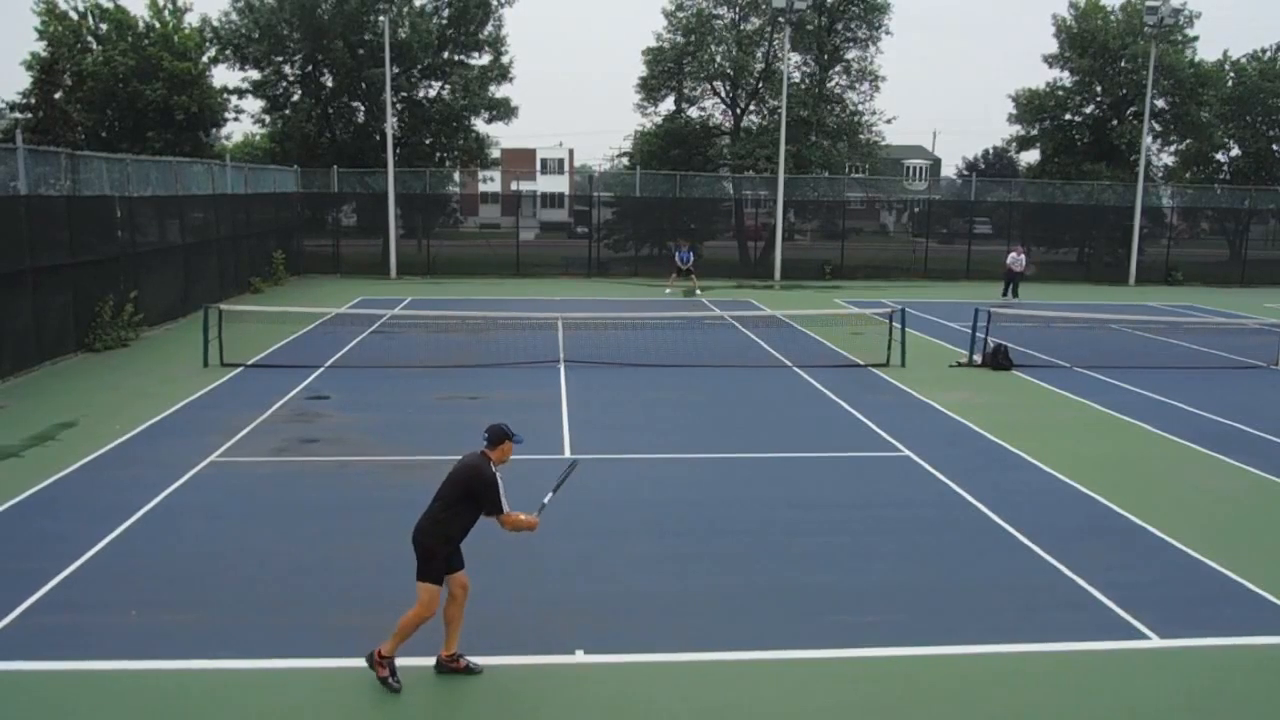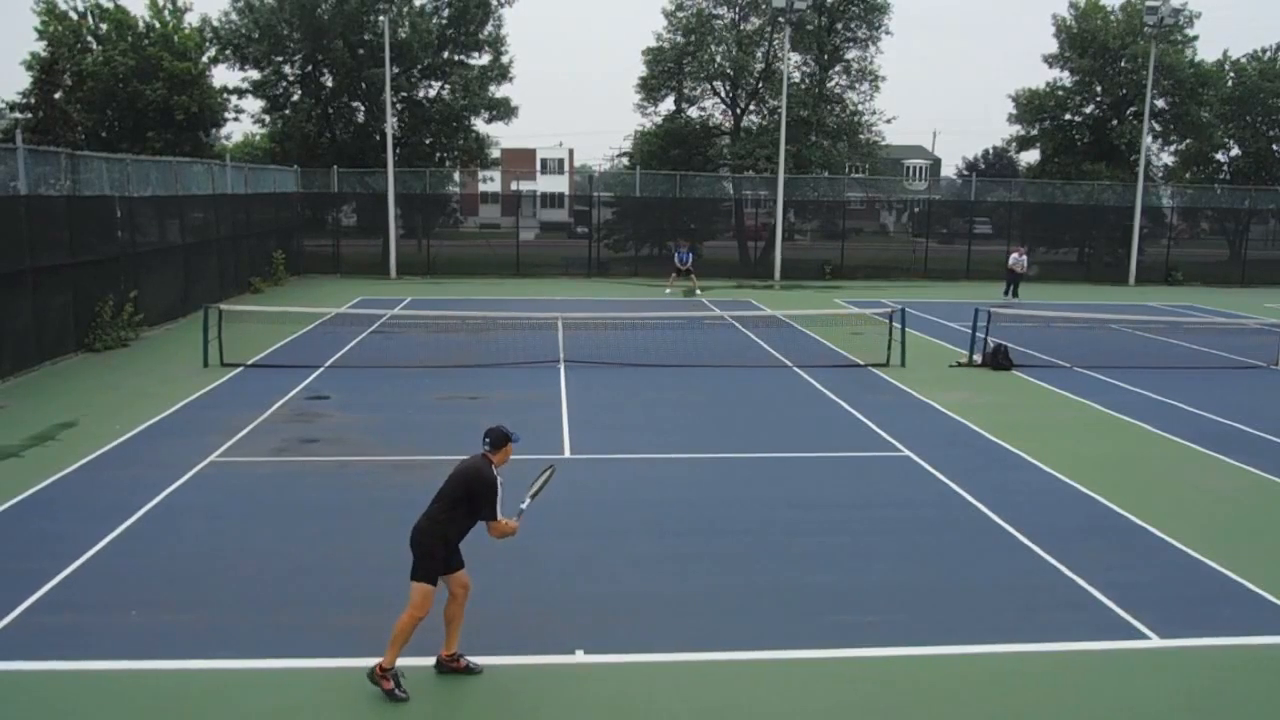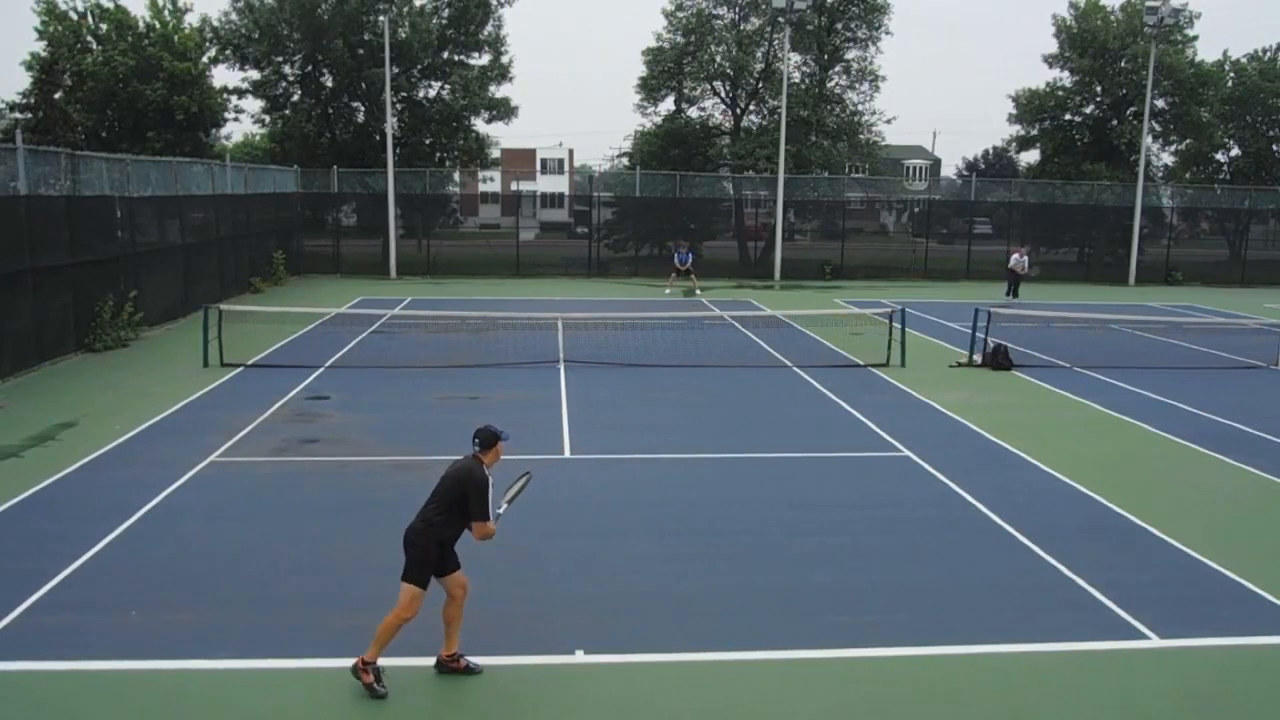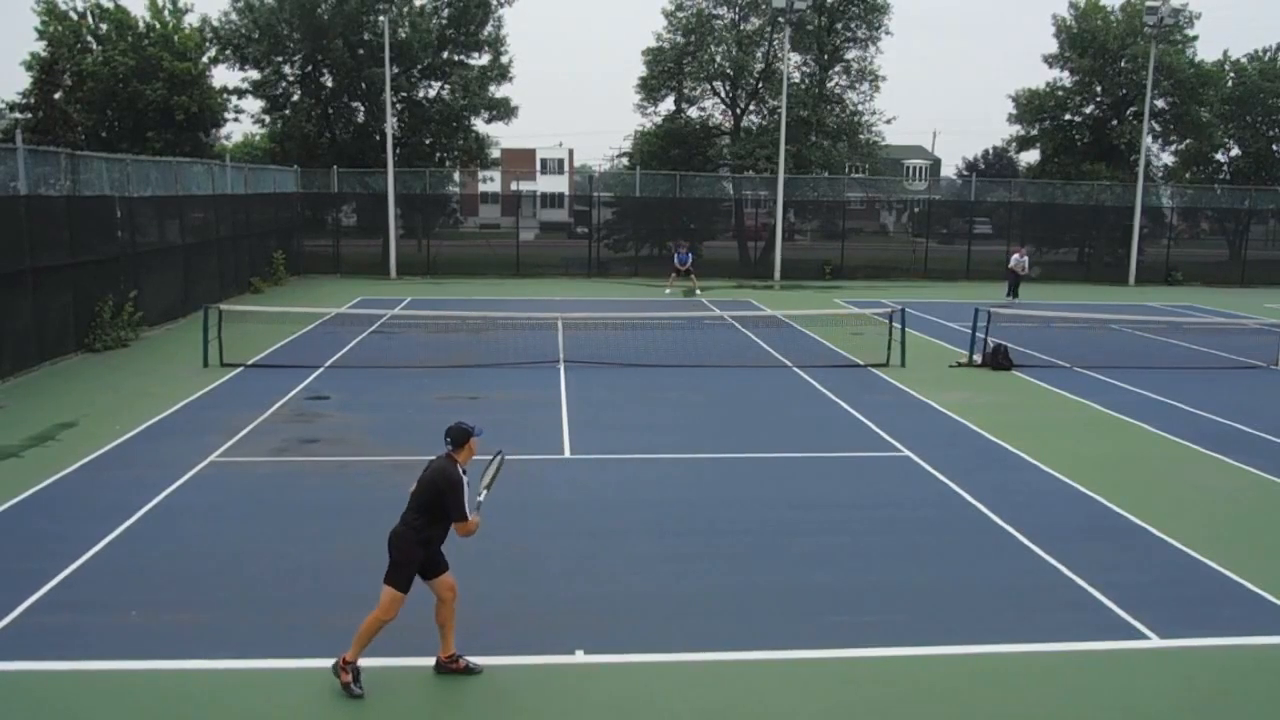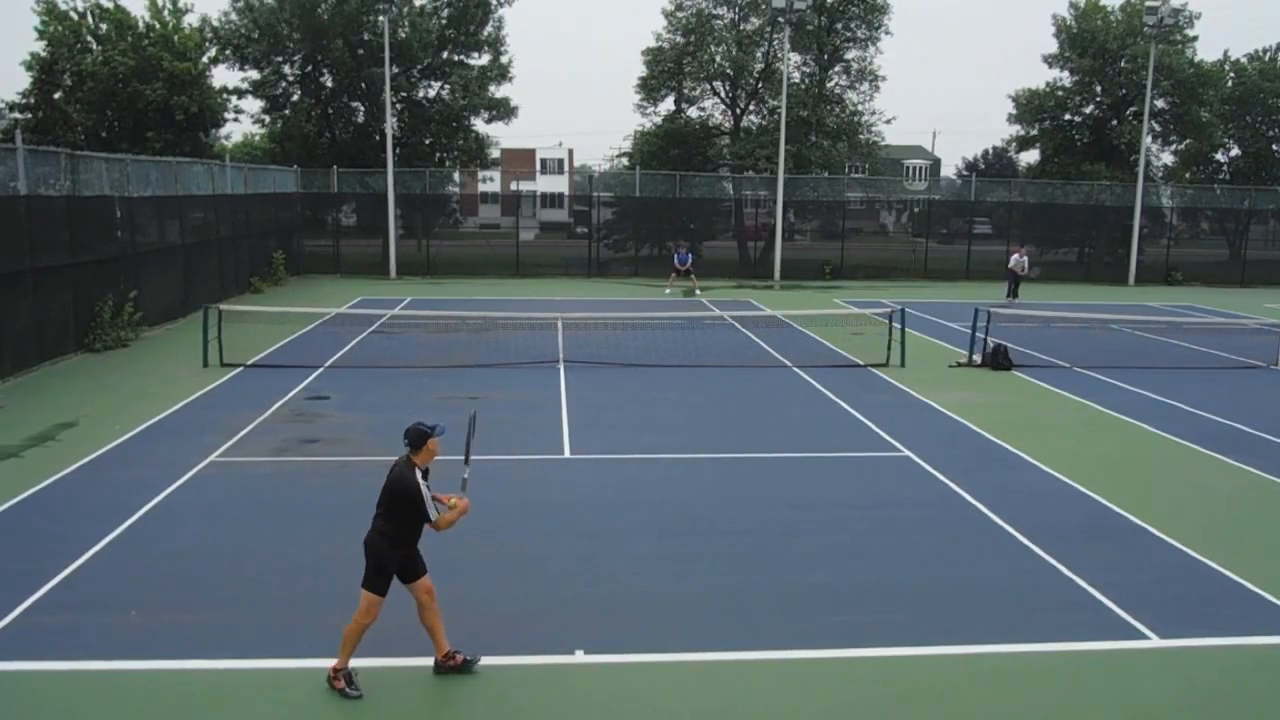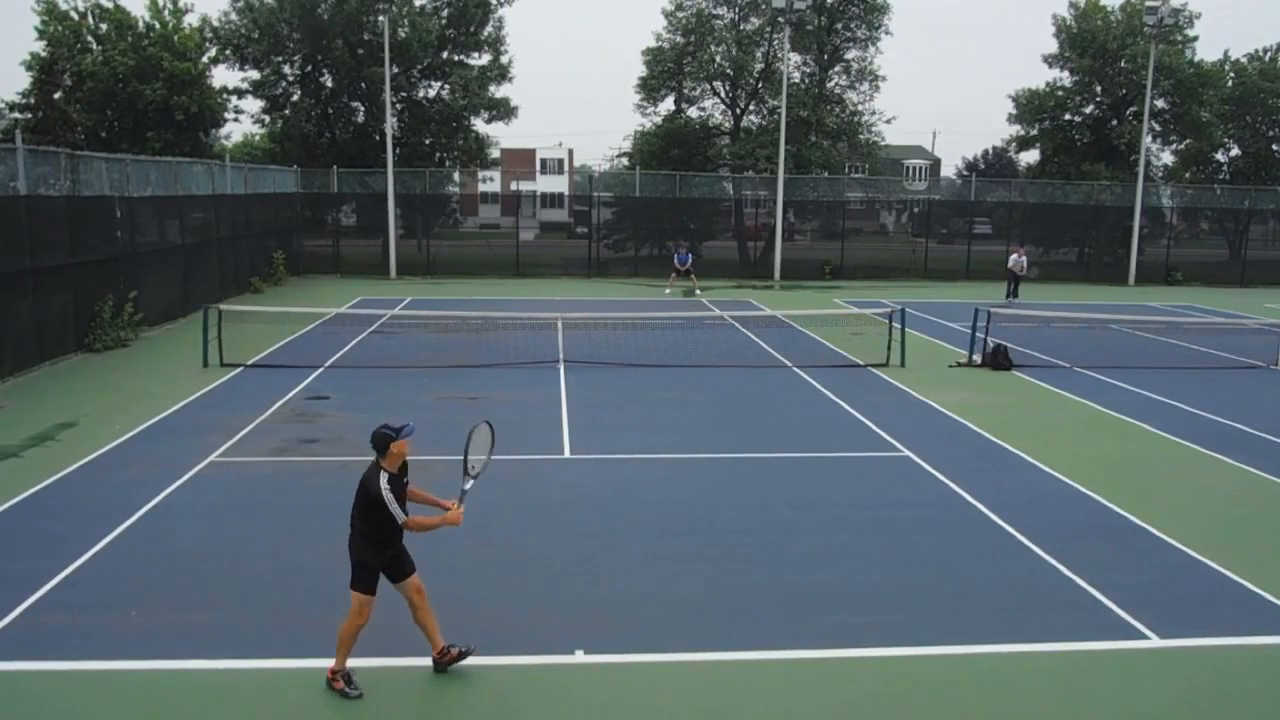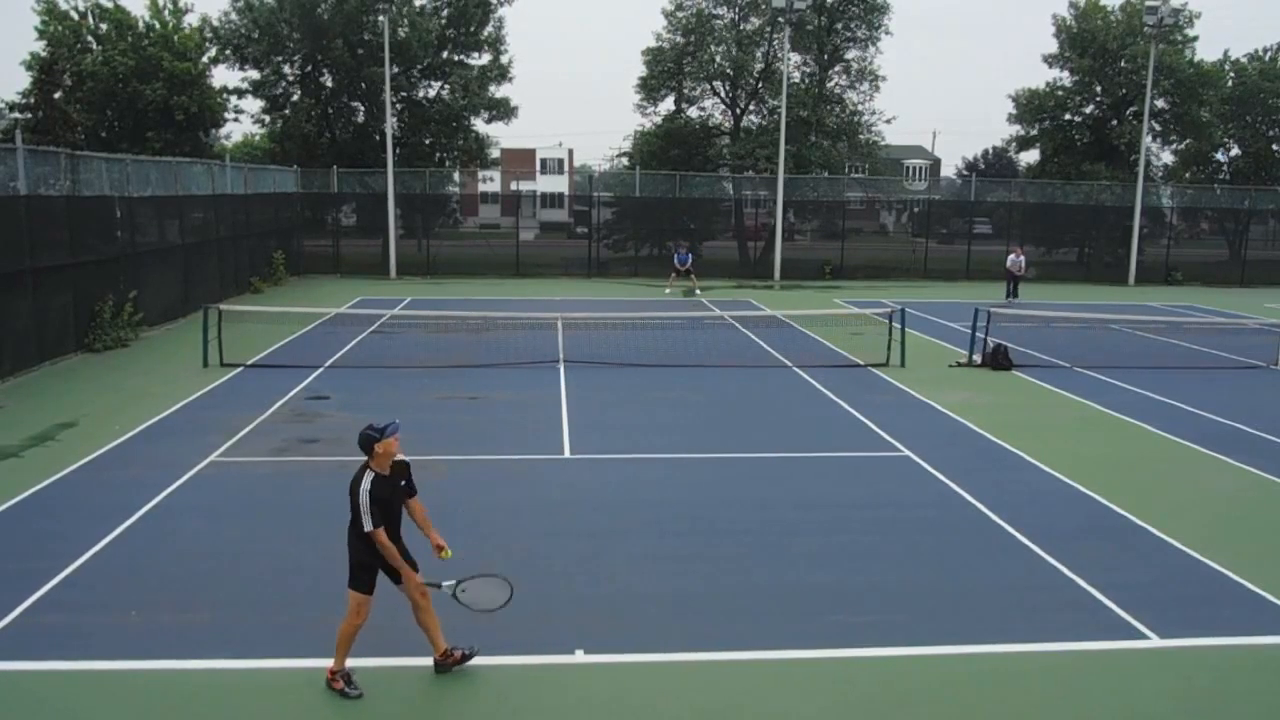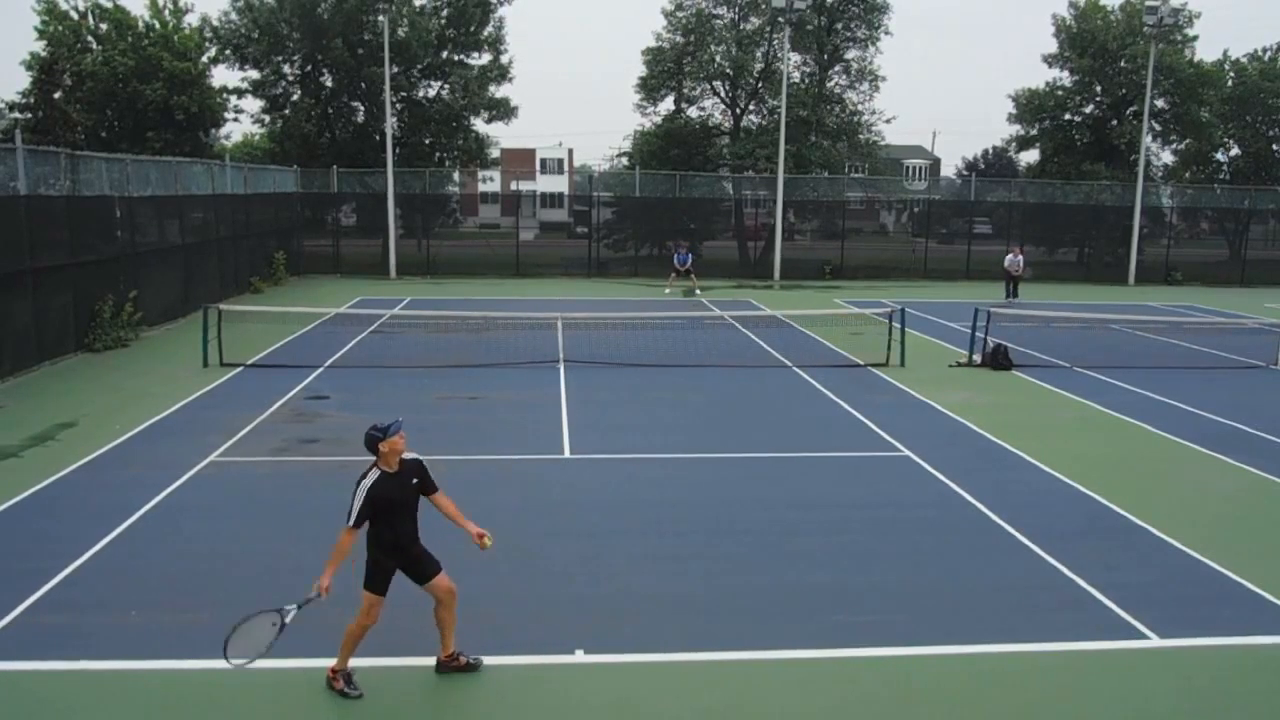
dt=0.2s
person 1, frame 1
left shoulder: (475, 462)
right shoulder: (487, 475)
right elbow: (506, 523)
left wrist: (516, 517)
right wrist: (529, 524)
left hip: (444, 537)
right hip: (432, 540)
left knee: (460, 589)
right knee: (426, 608)
left ankle: (448, 656)
right ankle: (383, 656)
person 1, frame 2
left shoulder: (475, 464)
right shoulder: (489, 478)
right elbow: (495, 530)
left wrist: (500, 522)
right wrist: (511, 528)
left hip: (442, 539)
right hip: (430, 541)
left knee: (461, 588)
right knee: (418, 609)
left ankle: (448, 656)
right ankle: (384, 669)
person 1, frame 3
left shoulder: (465, 465)
right shoulder: (481, 478)
right elbow: (480, 532)
left wrist: (476, 523)
right wrist: (491, 530)
left hip: (436, 540)
right hip: (423, 542)
left knee: (459, 589)
right knee: (407, 610)
left ankle: (449, 657)
right ankle: (367, 664)
person 1, frame 4
left shoulder: (440, 463)
right shoulder: (456, 478)
left elbow: (415, 491)
right elbow: (463, 530)
left wrist: (459, 518)
right wrist: (474, 522)
left hip: (423, 542)
right hip: (407, 545)
left knee: (448, 592)
right knee: (387, 611)
left ankle: (448, 658)
right ankle: (347, 663)
person 1, frame 5
left shoulder: (409, 463)
right shoulder: (412, 482)
right elbow: (438, 524)
left wrist: (438, 498)
right wrist: (460, 509)
left hip: (403, 546)
right hip: (383, 548)
left knee: (426, 594)
right knee: (367, 614)
left ankle: (444, 656)
right ankle: (339, 670)
person 1, frame 6
left shoulder: (398, 465)
right shoulder: (378, 487)
left elbow: (406, 490)
right elbow: (411, 524)
left wrist: (440, 503)
right wrist: (448, 520)
left hip: (391, 545)
right hip: (366, 550)
left knee: (417, 593)
right knee: (359, 615)
left ankle: (441, 653)
right ankle: (337, 672)
person 1, frame 7
left shoulder: (401, 466)
right shoulder: (364, 487)
left elbow: (412, 503)
right elbow: (378, 538)
left wrist: (432, 535)
right wrist: (405, 571)
left hip: (393, 543)
right hip: (365, 551)
left knee: (420, 594)
right knee: (357, 615)
left ankle: (444, 654)
right ankle: (336, 672)
person 1, frame 8
left shoulder: (414, 464)
right shoulder: (368, 486)
left elbow: (437, 497)
right elbow: (349, 532)
left wrist: (468, 526)
right wrist: (328, 573)
left hip: (411, 547)
right hip: (381, 554)
left knee: (447, 592)
right knee: (368, 617)
left ankle: (448, 657)
right ankle: (338, 671)
